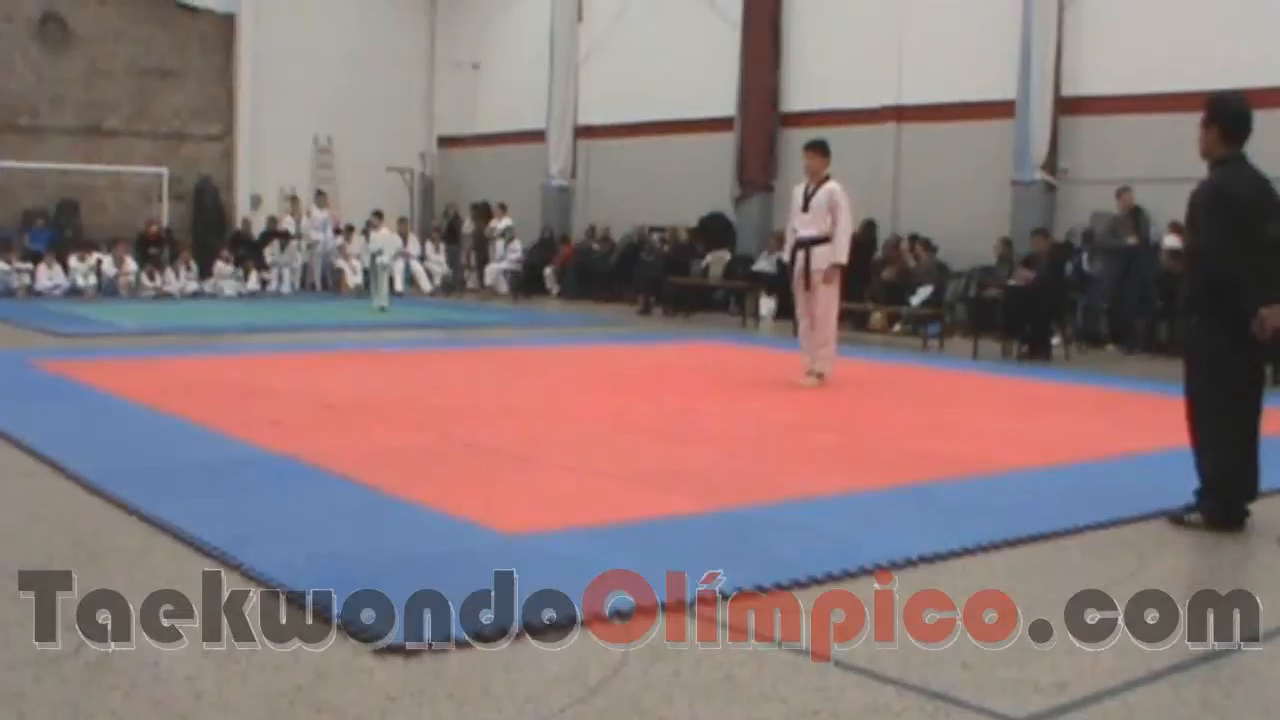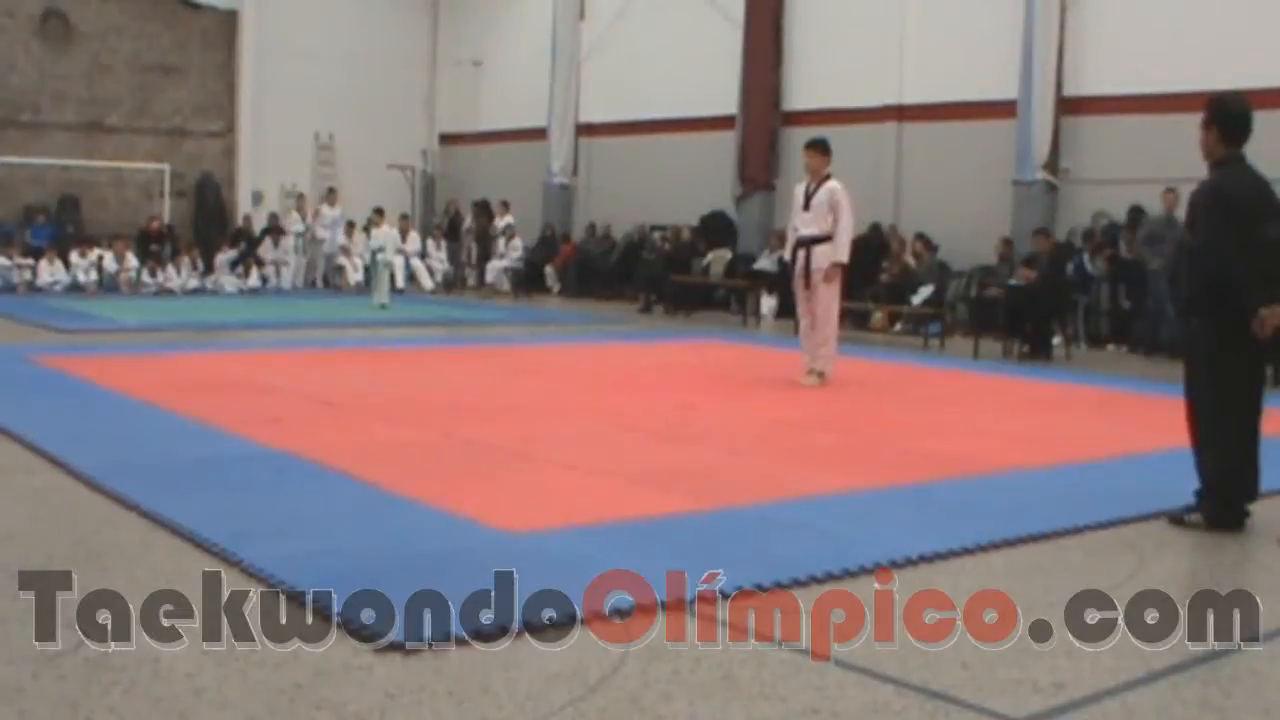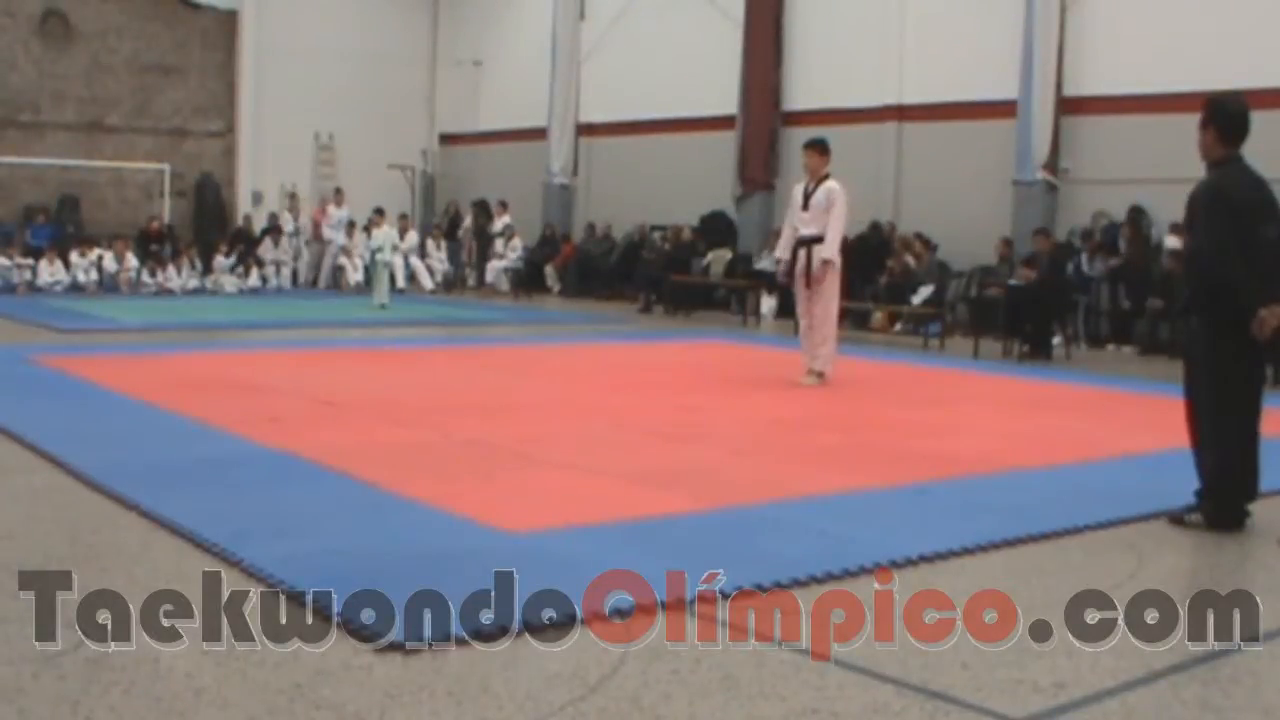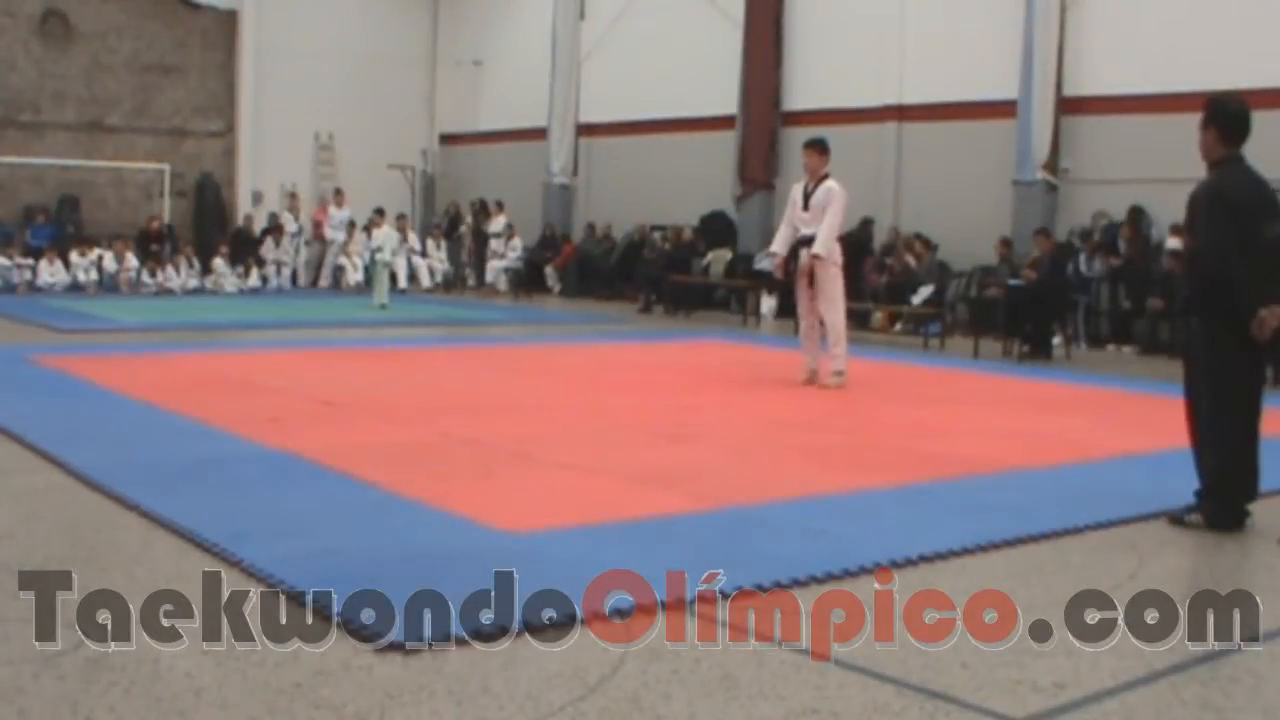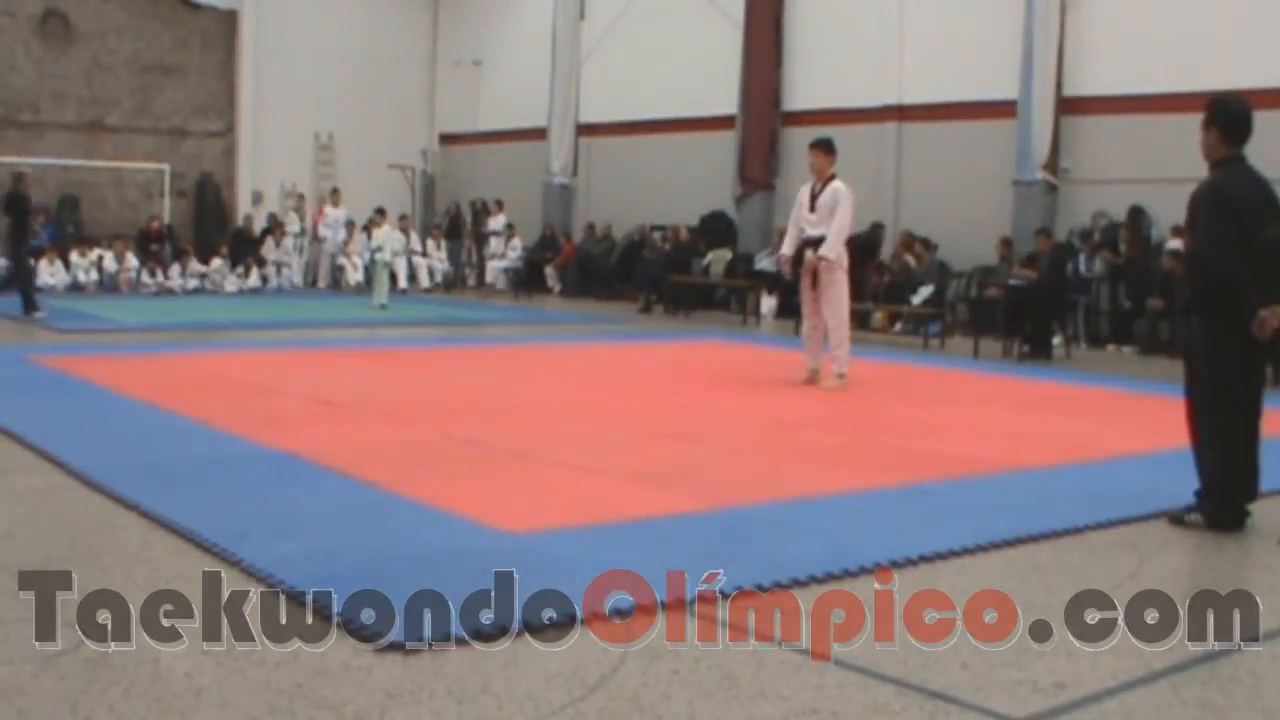
dt=0.5s
person 1, frame 1
left shoulder: (1212, 191)
left elbow: (1210, 261)
left hip: (1217, 316)
left knee: (1214, 409)
right knee: (1240, 406)
left ankle: (1220, 504)
right ankle: (1235, 498)
person 1, frame 2
left shoulder: (1213, 191)
left elbow: (1211, 261)
left hip: (1216, 316)
left knee: (1213, 411)
right knee: (1240, 408)
left ankle: (1220, 506)
right ankle: (1234, 499)
person 1, frame 3
left shoulder: (1211, 191)
left elbow: (1210, 262)
left hip: (1218, 316)
left knee: (1213, 410)
right knee: (1240, 407)
left ankle: (1220, 505)
right ankle: (1235, 499)
person 1, frame 4
left shoulder: (1211, 192)
left elbow: (1210, 261)
left hip: (1218, 317)
left knee: (1214, 411)
right knee: (1240, 408)
left ankle: (1220, 506)
right ankle: (1233, 500)
person 1, frame 5
left shoulder: (1213, 192)
left elbow: (1210, 262)
left hip: (1219, 317)
left knee: (1214, 410)
right knee: (1241, 407)
left ankle: (1220, 505)
right ankle: (1235, 499)
person 2, frame 1
left shoulder: (834, 191)
right shoulder: (799, 191)
left elbow: (843, 229)
left wrist: (836, 263)
right wrist: (789, 260)
left hip: (823, 257)
right hip: (801, 257)
left knee: (823, 314)
right knee: (804, 314)
left ankle: (821, 368)
right ankle: (811, 365)
person 2, frame 2
left shoulder: (835, 190)
right shoulder: (800, 190)
left elbow: (844, 228)
left wrist: (837, 262)
right wrist: (791, 258)
left hip: (824, 256)
right hip: (802, 256)
left knee: (824, 314)
right knee: (805, 313)
left ankle: (821, 368)
right ankle: (812, 365)
person 2, frame 3
left shoulder: (833, 190)
right shoulder: (798, 190)
left elbow: (835, 228)
right elbow: (790, 226)
left wrist: (825, 262)
right wrist: (783, 259)
left hip: (821, 256)
right hip: (800, 255)
left knee: (823, 314)
right knee: (804, 314)
left ankle: (821, 368)
right ankle: (811, 365)
person 2, frame 4
left shoulder: (834, 190)
right shoulder: (797, 190)
left elbow: (829, 227)
right elbow: (788, 224)
left wrist: (813, 257)
right wrist: (780, 254)
left hip: (825, 256)
right hip: (802, 254)
left knee: (831, 313)
right knee: (806, 314)
left ankle: (838, 370)
right ankle: (812, 368)
person 2, frame 5
left shoulder: (840, 191)
right shoulder: (805, 191)
left elbow: (840, 229)
right elbow: (795, 225)
left wrist: (821, 257)
right wrist: (788, 253)
left hip: (831, 257)
right hip: (807, 255)
left knee: (835, 315)
right knee: (810, 315)
left ankle: (840, 372)
right ankle: (813, 368)
